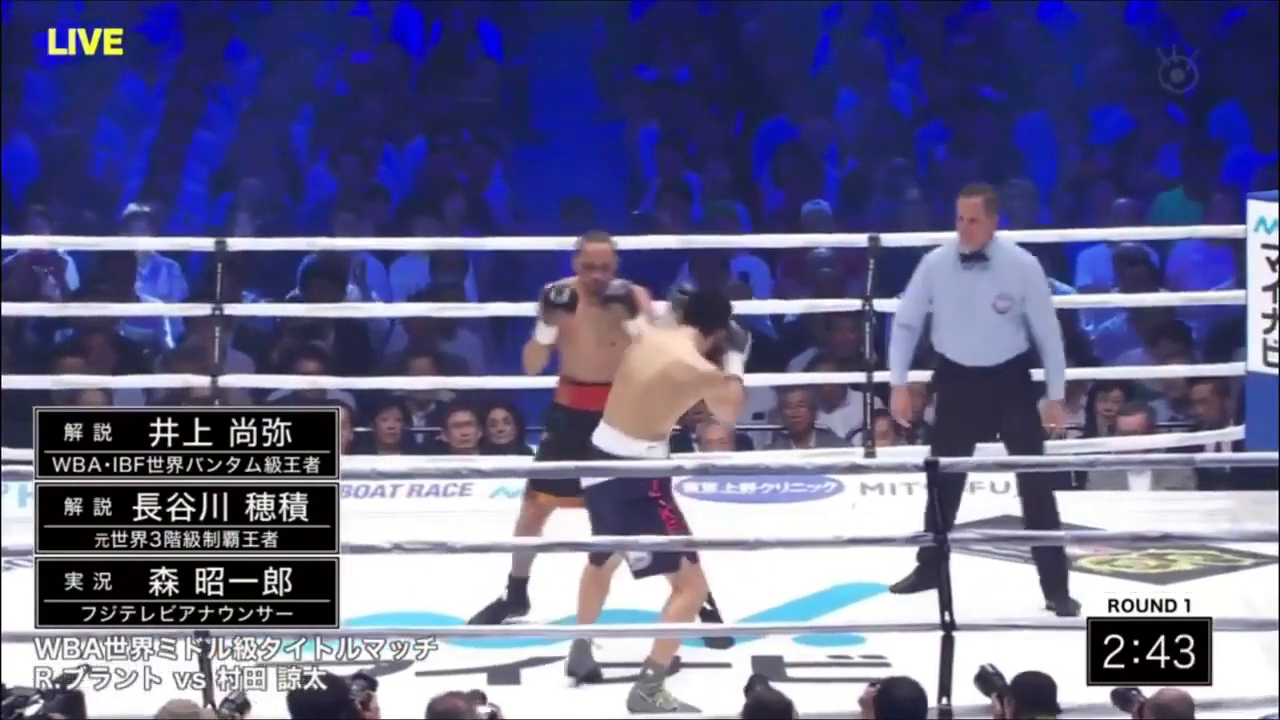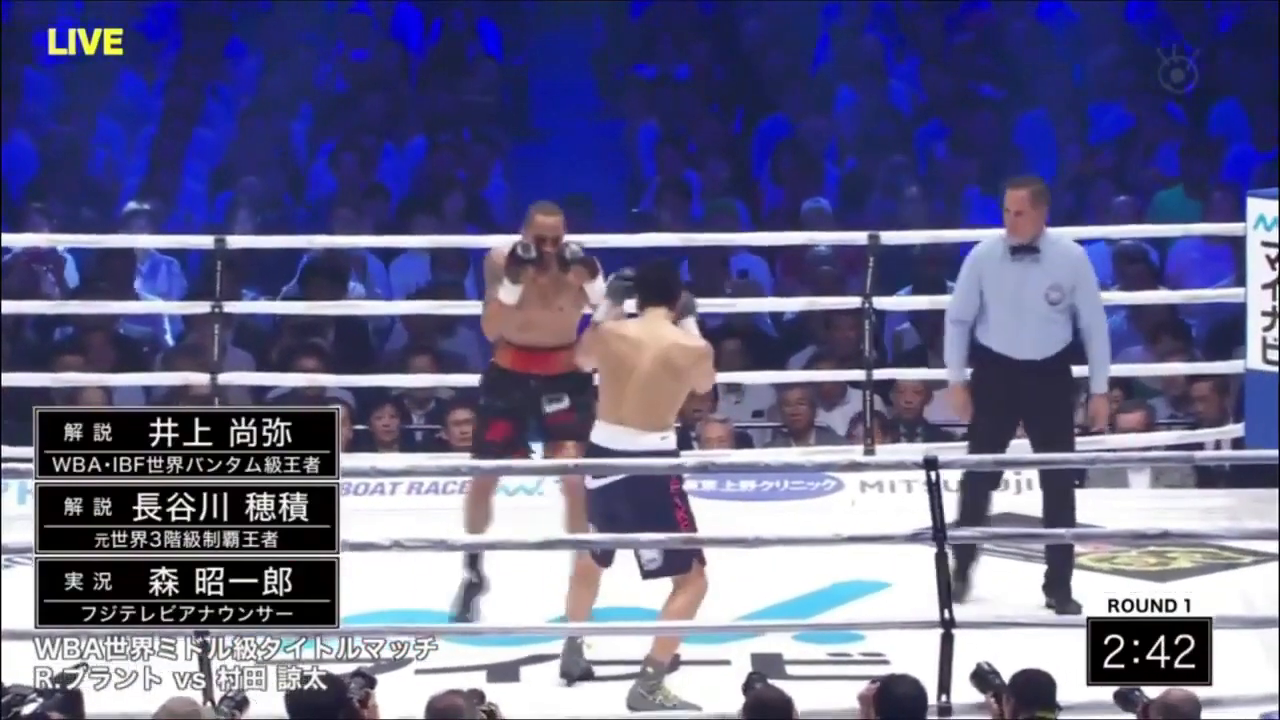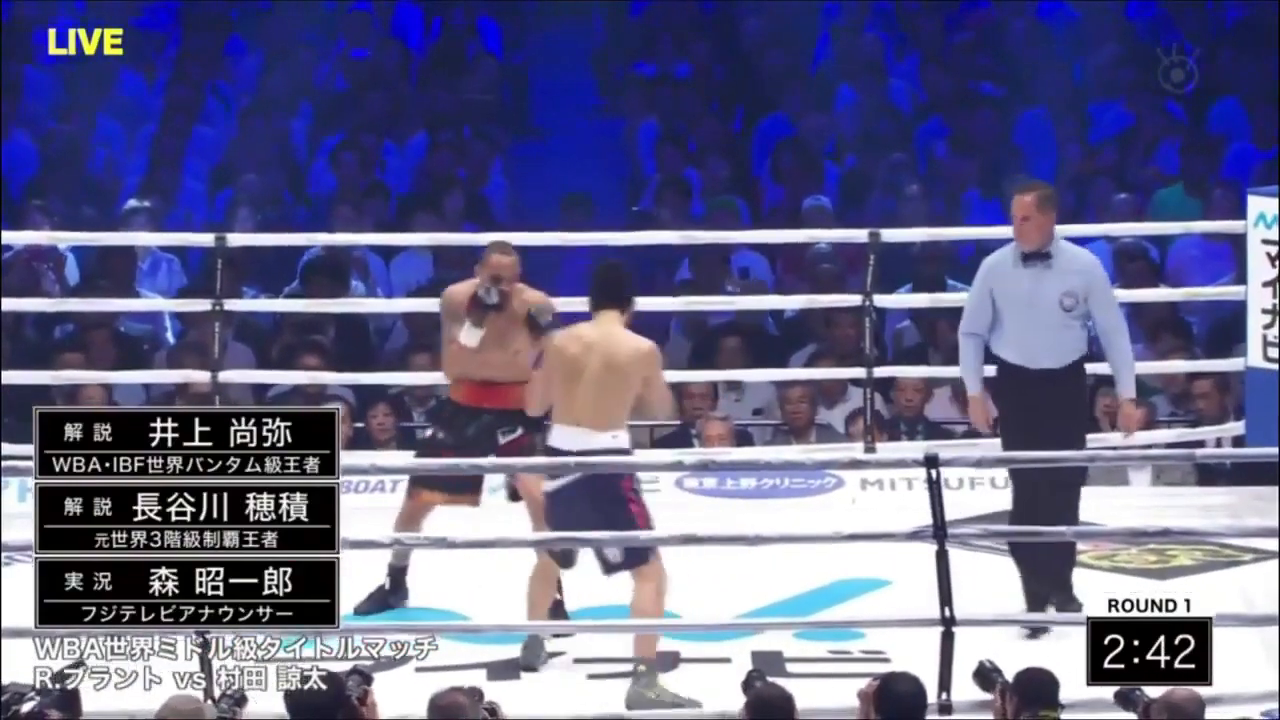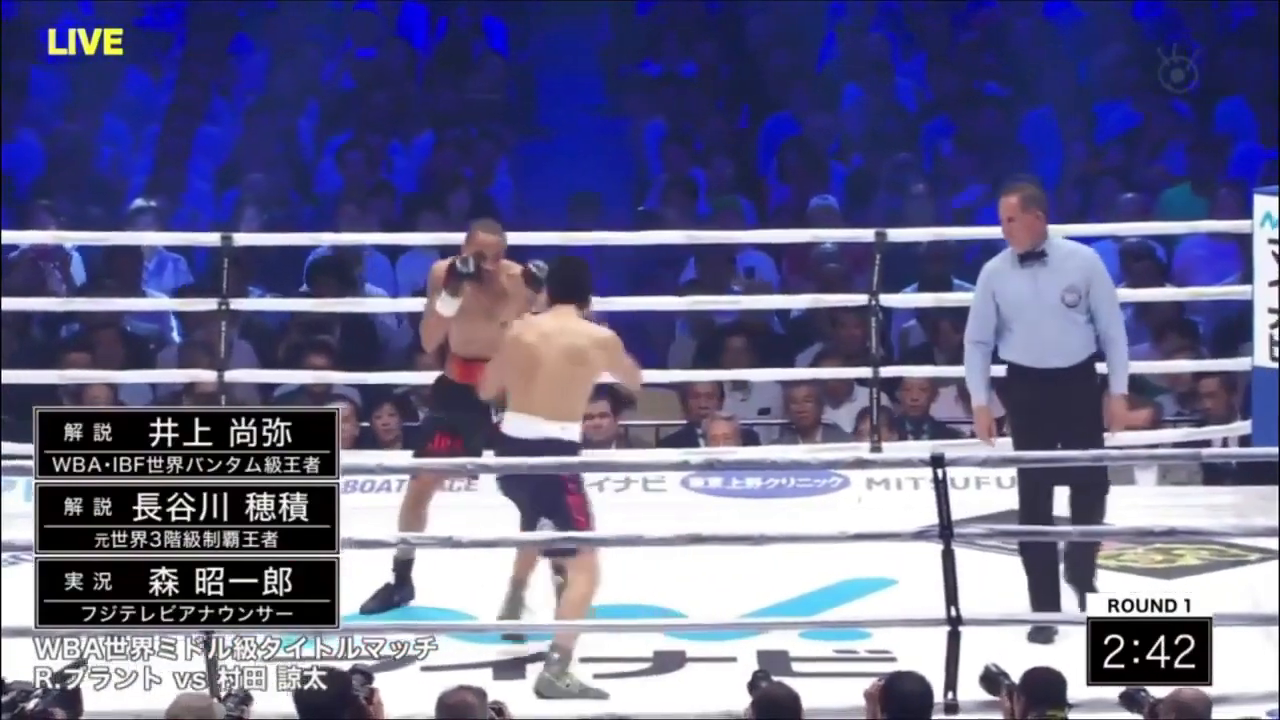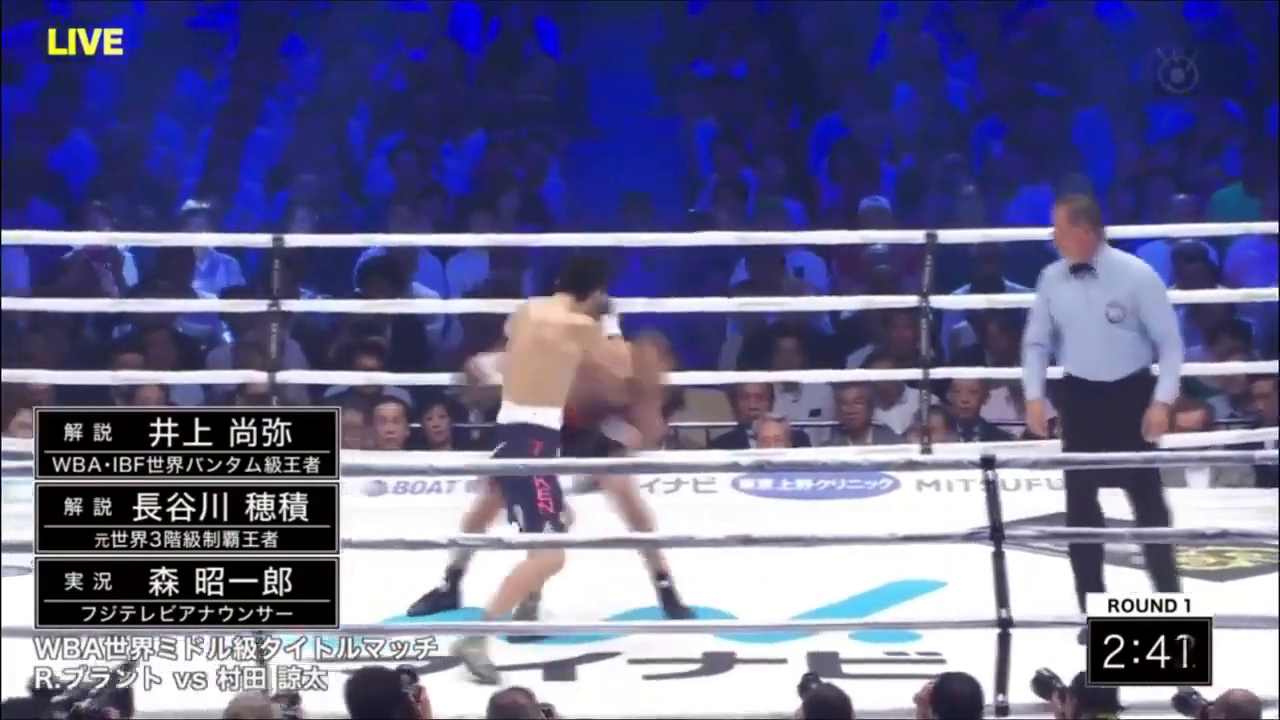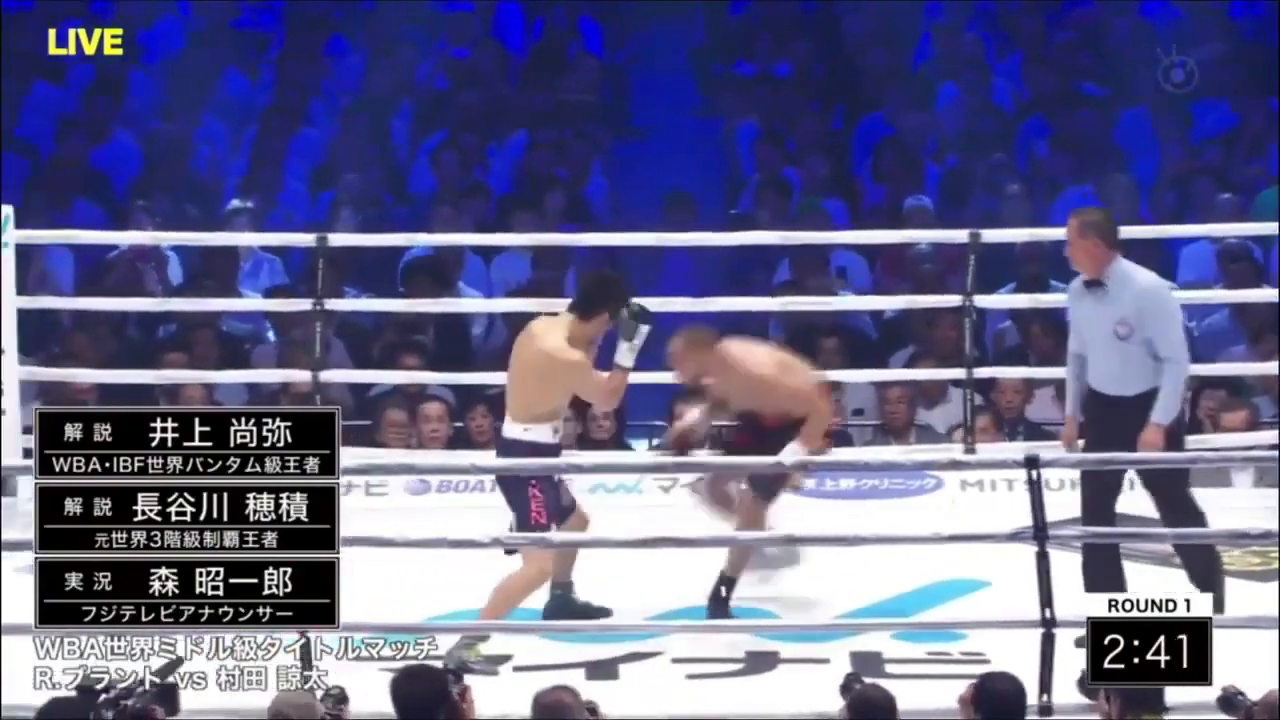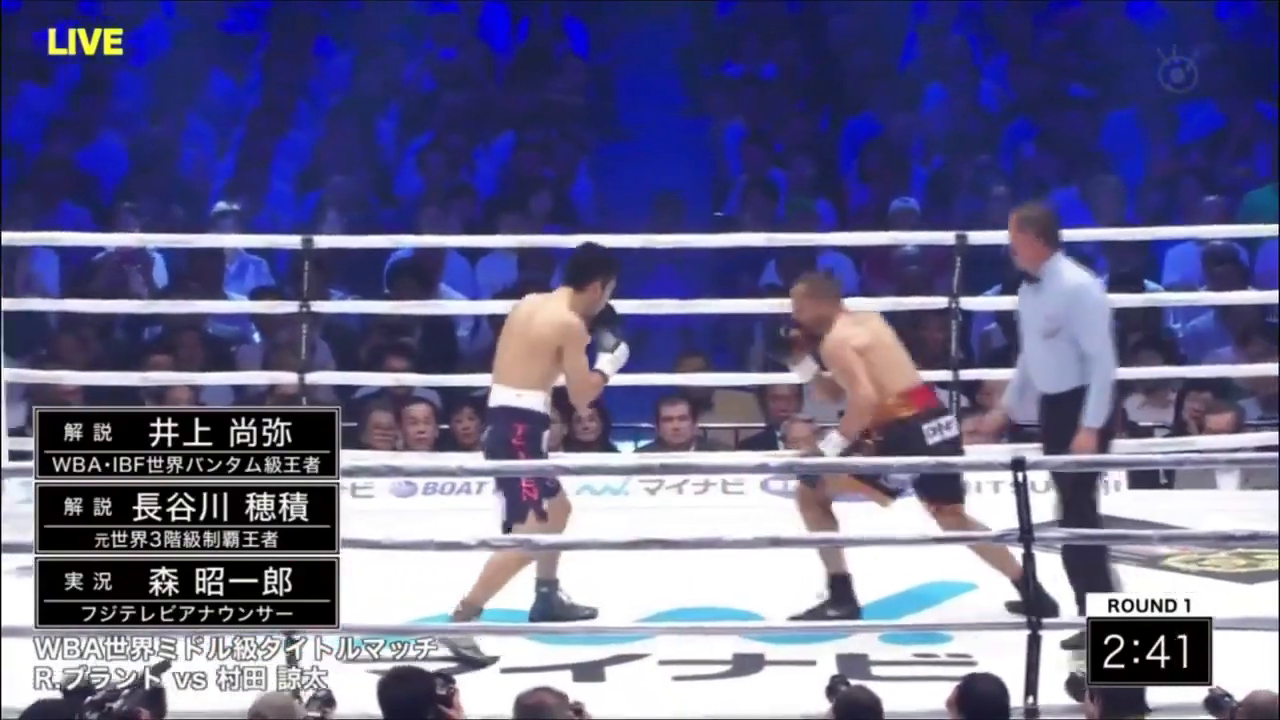
dt=0.3s
person 1, frame 1
left shoulder: (1022, 266)
right shoulder: (935, 264)
left elbow: (1047, 332)
right elbow: (907, 322)
left wrist: (1055, 395)
right wrist: (899, 384)
left hip: (1011, 380)
right hip: (956, 380)
left knee: (1036, 482)
right knee: (944, 477)
left ankle: (1055, 587)
right ankle: (930, 567)
person 1, frame 2
left shoulder: (1072, 258)
right shoulder: (983, 256)
left elbow: (1093, 325)
right elbow: (958, 319)
left wrist: (1099, 389)
right wrist: (957, 380)
left hip: (1051, 374)
right hip: (996, 372)
left knee: (1059, 481)
right knee: (980, 472)
left ankle: (1059, 584)
right ankle: (962, 564)
person 1, frame 3
left shoulder: (1084, 265)
right shoulder: (994, 267)
left elbow: (1113, 330)
right elbow: (971, 332)
left wrist: (1126, 394)
right wrist: (974, 391)
left hip: (1067, 384)
right hip: (1016, 385)
left knee: (1065, 487)
right knee: (1027, 490)
left ankle: (1059, 583)
right ankle: (1037, 600)
person 1, frame 4
left shoulder: (1083, 261)
right shoulder: (994, 273)
left elbow: (1112, 328)
right elbow: (977, 342)
left wrist: (1118, 390)
right wrist: (980, 402)
left hip: (1079, 383)
right hip: (1026, 388)
left knee: (1092, 483)
right knee: (1034, 496)
left ankle: (1080, 567)
right ankle: (1045, 606)
person 1, frame 5
left shoulder: (1134, 275)
right shoulder: (1053, 279)
left elbow: (1170, 341)
right elbow: (1036, 342)
left wrist: (1162, 402)
right wrist: (1034, 397)
left hip: (1130, 396)
right hip: (1079, 397)
left knee: (1146, 495)
right knee: (1079, 500)
left ankle: (1166, 587)
right ankle: (1092, 605)
person 1, frame 6
left shoulder: (1148, 289)
right shoulder: (1077, 292)
left elbow: (1176, 360)
left wrist: (1158, 424)
right wrist: (1072, 413)
left hip: (1151, 410)
right hip: (1103, 409)
left knee: (1176, 508)
right knee: (1094, 511)
left ankle: (1209, 593)
person 1, frame 7
left shoulder: (1079, 287)
right shoulder: (1030, 289)
left elbow: (1102, 362)
left wrist: (1091, 427)
right wrist: (1003, 407)
left hip: (1084, 409)
right hip: (1055, 407)
left knee: (1076, 514)
right knee: (1078, 513)
person 2, frame 1
left shoulder: (645, 338)
right shoulder: (703, 370)
right elbow: (728, 416)
right wrist: (735, 357)
left hip: (601, 463)
right hip: (638, 475)
left knee: (602, 559)
right knee: (691, 582)
left ankle: (581, 652)
right ankle: (647, 687)
person 2, frame 2
left shoulder: (610, 333)
right shoulder: (693, 348)
left elbow: (582, 360)
right elbow: (704, 386)
left wrist: (608, 304)
right wrist: (690, 321)
left hip: (603, 460)
right hip: (651, 468)
left knee: (592, 560)
right knee: (691, 581)
left ankle: (572, 652)
right ankle: (648, 685)
person 2, frame 3
left shoulder: (560, 341)
right shoulder: (643, 350)
left elbow: (533, 405)
right elbow: (663, 412)
left hip: (559, 462)
right hip: (604, 467)
left knee: (551, 556)
right knee: (650, 574)
left ankle: (533, 645)
right ankle: (645, 683)
person 2, frame 4
left shoulder: (520, 330)
right shoulder: (601, 339)
left elbow: (487, 389)
right elbow: (633, 382)
left hip: (513, 447)
right hip: (555, 455)
left knee: (537, 527)
right knee: (583, 569)
left ankle: (513, 603)
right ankle: (555, 670)
person 2, frame 5
left shoulder: (526, 313)
right shoulder: (582, 327)
right elbow: (608, 359)
right wrist: (608, 328)
left hip: (513, 434)
right hip: (531, 441)
left knee: (551, 531)
right knee: (549, 555)
left ankle: (515, 615)
right ankle: (473, 638)
person 2, frame 6
left shoulder: (539, 327)
right shoulder: (568, 358)
right elbow: (606, 399)
left wrist: (600, 344)
right wrist: (628, 346)
left hip: (530, 446)
right hip: (527, 456)
left knee: (575, 522)
right knee: (540, 564)
left ankle: (562, 598)
right ankle: (467, 645)
person 2, frame 7
left shoulder: (533, 304)
right shoulder: (566, 322)
right elbow: (582, 395)
left wrist: (588, 334)
right wrist: (608, 359)
left hip: (511, 422)
right hip: (515, 427)
left knee: (557, 508)
right knee: (531, 534)
left ankle: (547, 596)
right ankle: (461, 620)
person 3, frame 1
left shoulder: (635, 297)
right shoulder: (556, 297)
right elbow: (531, 366)
left wrist: (633, 317)
right wrist: (549, 322)
right hip: (570, 411)
right knee: (534, 507)
right ankle: (515, 594)
person 3, frame 2
left shoulder: (577, 264)
right shoulder: (500, 259)
right elbow: (491, 331)
left wrist: (591, 275)
right wrist: (513, 278)
left hip: (564, 376)
right hip: (509, 375)
left knee: (573, 483)
right knee: (483, 479)
right ankle: (473, 572)
person 3, frame 3
left shoulder: (536, 304)
right shoulder: (455, 299)
right elbow: (450, 367)
right wrist: (474, 322)
left hip: (515, 410)
right hip: (462, 408)
left knee: (538, 499)
right knee: (416, 501)
left ankle: (551, 597)
right ankle: (394, 585)
person 3, frame 4
left shoulder: (520, 280)
right shoulder: (443, 273)
right elbow: (429, 343)
left wrist: (541, 294)
right wrist: (451, 293)
right hip: (458, 385)
right knee: (421, 483)
right ankle: (401, 579)
person 3, frame 5
left shoulder: (645, 377)
left elbow: (647, 437)
left hip: (588, 429)
left knee: (627, 498)
right knee: (488, 504)
left ankle: (665, 588)
right ankle: (450, 588)
person 3, frame 6
left shoulder: (753, 371)
right shoulder: (716, 359)
left elbow: (821, 409)
right elbow: (720, 397)
left wrist: (792, 455)
right wrist: (694, 421)
left hip: (800, 418)
right hip: (765, 413)
left knee: (752, 505)
right knee: (715, 488)
left ankle: (723, 591)
person 3, frame 7
left shoulder: (835, 341)
right shoulder: (866, 321)
left elbow: (866, 400)
right elbow: (841, 393)
left wrist: (829, 446)
right wrist: (803, 366)
left hip: (902, 428)
right hip: (931, 419)
left knee: (811, 492)
right knee: (954, 520)
left ankle: (841, 596)
right ankle: (1033, 594)
